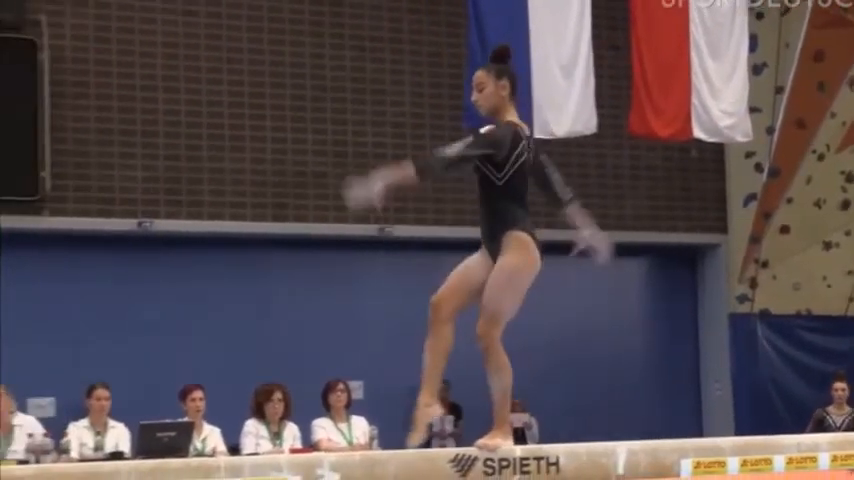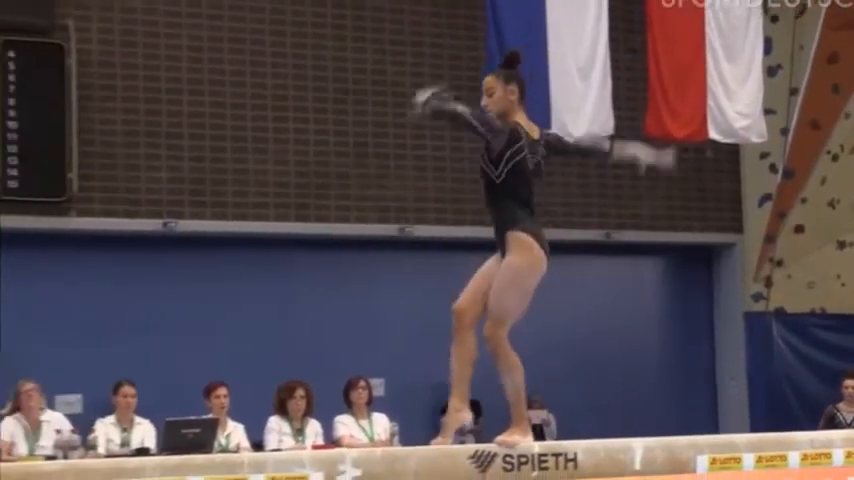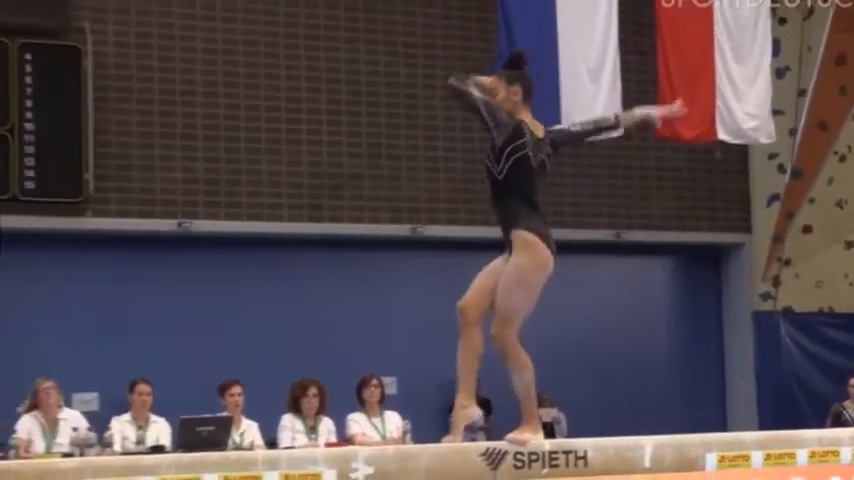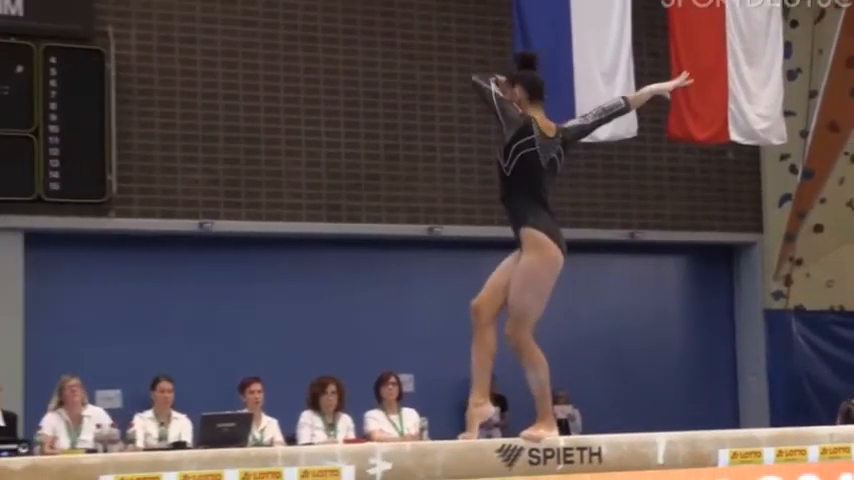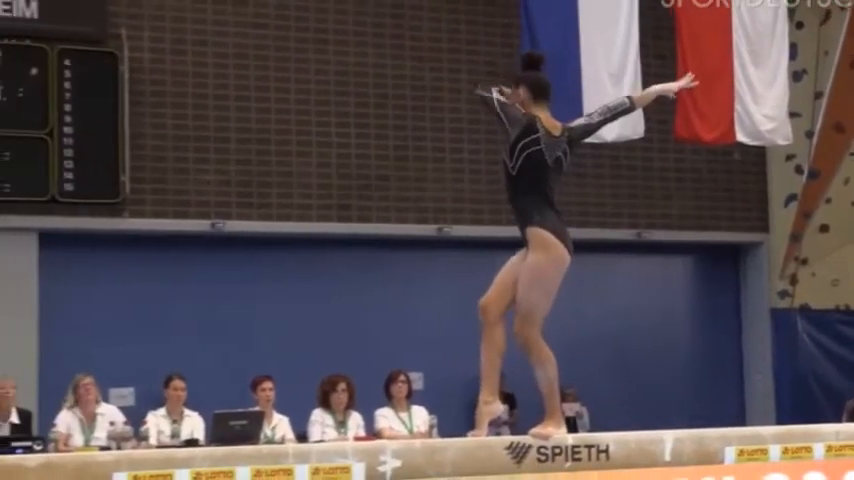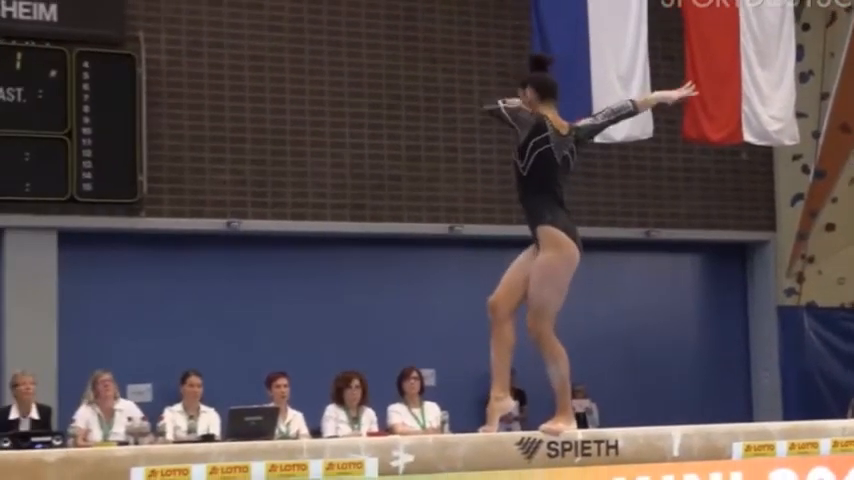
dt=0.1s
person 1, frame 1
left shoulder: (498, 135)
right shoulder: (518, 138)
left elbow: (443, 159)
right elbow: (554, 184)
left wrist: (381, 180)
right wrist: (586, 226)
left hip: (516, 246)
right hip: (496, 248)
left knee: (488, 334)
right knee: (441, 305)
left ankle: (502, 429)
right ankle: (428, 401)
person 1, frame 2
left shoulder: (500, 130)
right shoulder: (539, 137)
left elbow: (447, 109)
right elbow: (594, 145)
left wrist: (425, 99)
right wrist: (644, 152)
left hip: (524, 246)
right hip: (510, 247)
left knee: (494, 334)
right knee: (462, 313)
left ankle: (520, 427)
right ankle: (458, 407)
person 1, frame 3
left shoulder: (507, 127)
right shoulder: (547, 135)
left elbow: (460, 87)
right elbow: (603, 124)
left wrist: (479, 85)
right wrist: (650, 111)
left hip: (530, 246)
right hip: (519, 246)
left knee: (503, 333)
right knee: (468, 310)
left ankle: (531, 424)
right ankle: (465, 403)
person 1, frame 4
left shoulder: (519, 124)
right shoulder: (560, 133)
left elbow: (481, 84)
right elbow: (610, 110)
left wrist: (499, 87)
right wrist: (658, 88)
left hip: (539, 242)
right hip: (532, 242)
left knee: (518, 332)
right knee: (481, 310)
left ankle: (546, 420)
right ankle: (480, 400)
person 1, frame 5
left shoulder: (525, 124)
right shoulder: (566, 133)
left elbow: (486, 94)
right elbow: (615, 109)
left wrist: (503, 96)
right wrist: (664, 88)
left hip: (546, 241)
right hip: (538, 241)
left knee: (527, 330)
right knee: (489, 308)
left ankle: (554, 419)
right ankle: (489, 398)
person 1, frame 6
left shoulder: (534, 123)
right shoulder: (574, 129)
left elbow: (496, 106)
right elbow: (625, 108)
left wrist: (509, 105)
right wrist: (669, 96)
left hip: (556, 238)
right hip: (547, 238)
left knee: (539, 327)
right knee: (498, 306)
left ankle: (564, 414)
right ankle: (499, 395)
